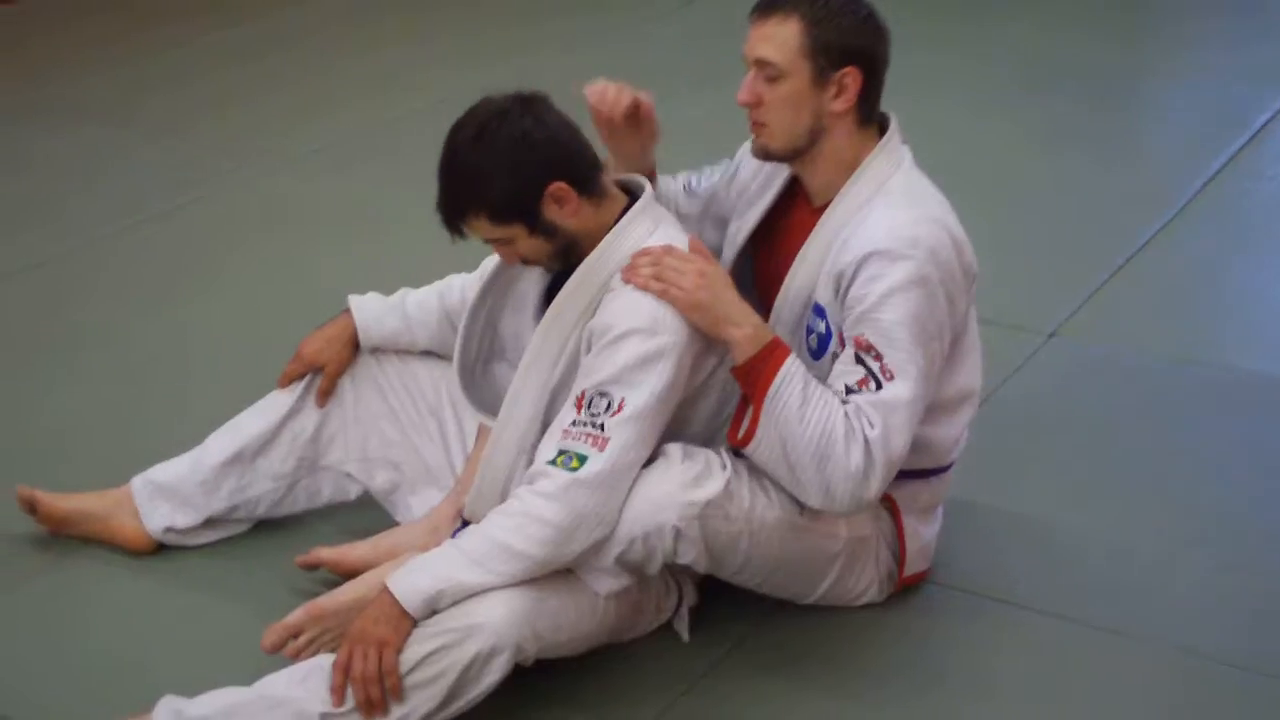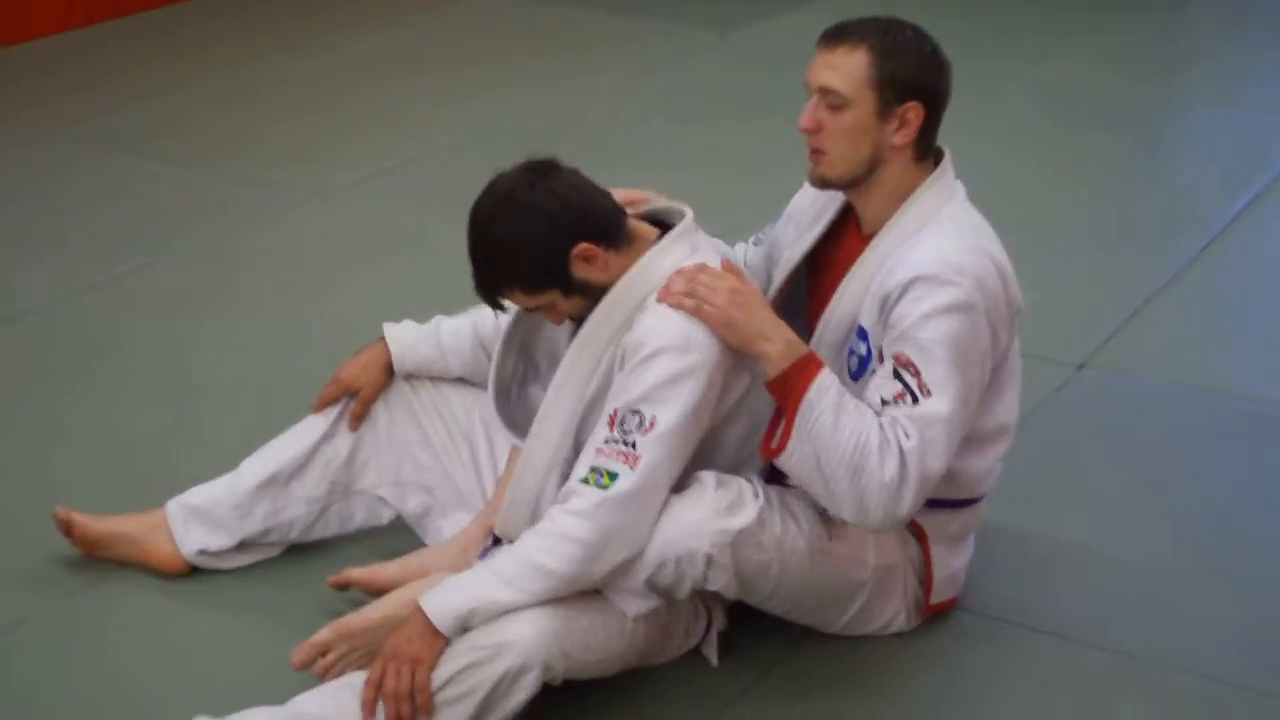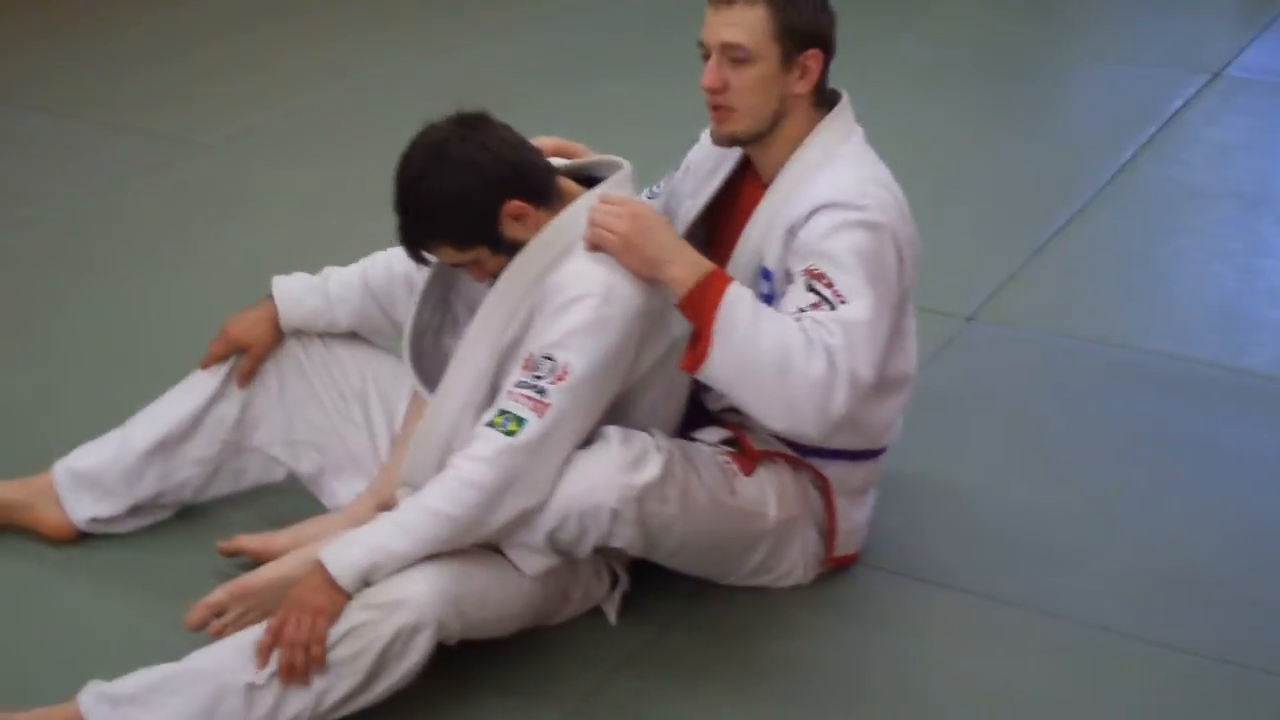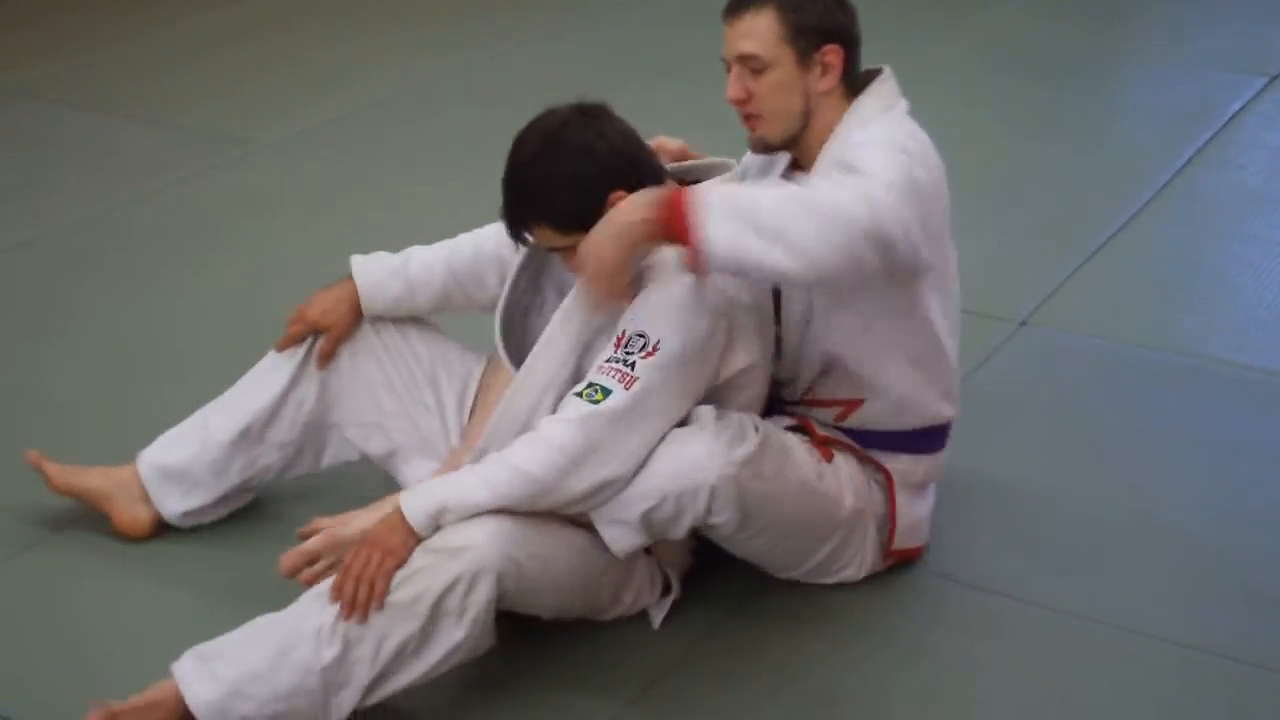
dt=0.5s
person 1, frame 1
left shoulder: (647, 316)
right shoulder: (583, 228)
left elbow: (568, 511)
right elbow: (481, 301)
left wrist: (404, 594)
right wrist: (358, 324)
right hip: (535, 466)
left knee: (484, 621)
right knee: (345, 383)
right ankle: (145, 510)
person 1, frame 2
left shoulder: (678, 339)
right shoulder: (628, 246)
left elbow: (599, 531)
right elbow: (509, 333)
left wrist: (439, 616)
right wrist: (393, 351)
right hip: (570, 491)
left knee: (514, 638)
right knee: (381, 408)
right ankle: (181, 534)
person 1, frame 3
left shoulder: (599, 296)
right shoulder: (545, 201)
left elbow: (502, 478)
right elbow: (413, 277)
left wrist: (342, 571)
right wrist: (285, 307)
right hip: (467, 445)
left knee: (411, 599)
right knee: (275, 363)
right ankle: (73, 496)
person 1, frame 4
left shoulder: (696, 286)
right shoulder: (631, 208)
left elbow: (587, 452)
right elbow: (500, 256)
left wrist: (418, 514)
right wrist: (363, 288)
right hip: (534, 443)
left knee: (473, 548)
right knee: (346, 342)
right ankle: (154, 487)
person 2, frame 1
left shoulder: (903, 251)
right shoulder: (777, 161)
left elbow: (851, 472)
right elbow: (681, 223)
left wrist: (740, 329)
right wrist: (636, 162)
left hip: (859, 523)
right hip: (769, 435)
left knee: (671, 497)
person 2, frame 2
left shoulder: (949, 278)
right shoulder: (832, 195)
left elbow: (884, 488)
right elbow: (747, 282)
left wrist: (773, 345)
left hip: (887, 548)
right hip: (806, 463)
left knee: (707, 527)
person 2, frame 3
left shoulder: (850, 210)
right shoulder: (731, 145)
left elbow: (815, 396)
right elbow: (654, 226)
left wrist: (681, 268)
left hip: (795, 493)
right hip: (701, 413)
left knee: (611, 480)
person 2, frame 4
left shoulder: (890, 157)
right shoulder: (787, 146)
left elbow: (834, 230)
left wrist: (659, 212)
right wrist: (682, 187)
left hip: (858, 484)
right hip: (776, 412)
left knee: (712, 460)
